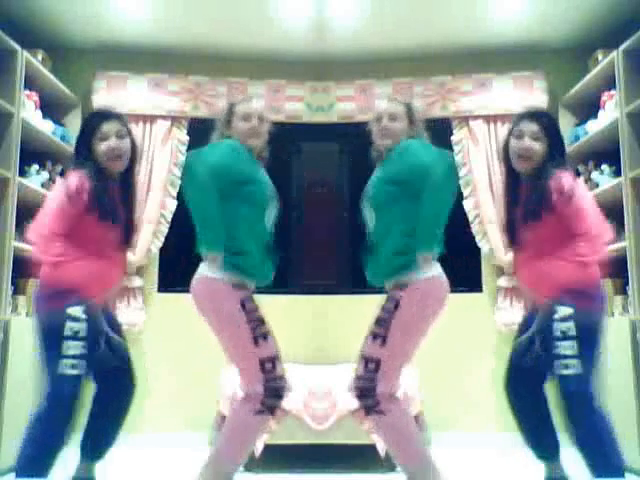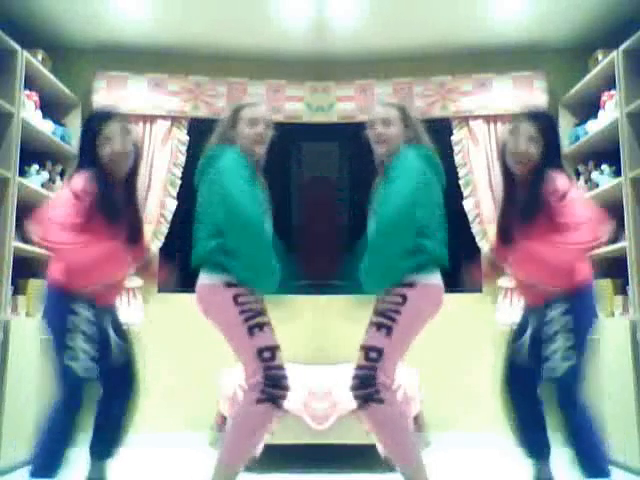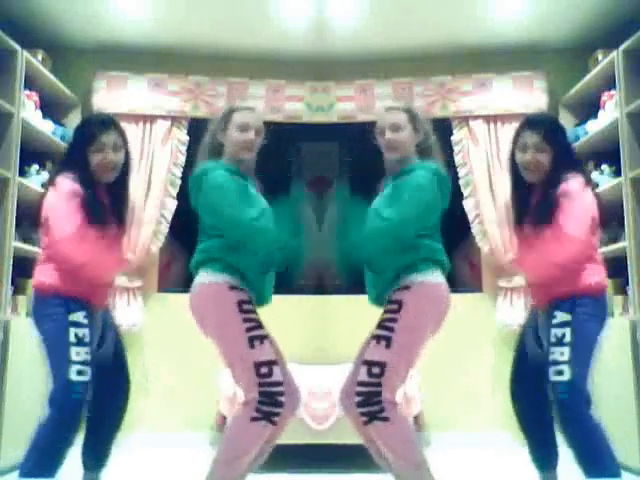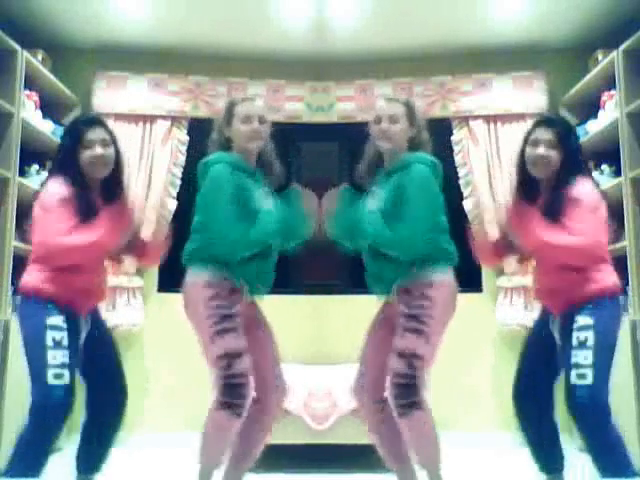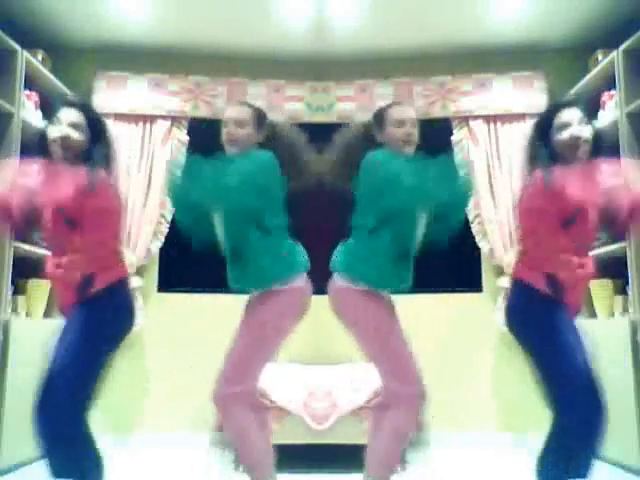
dt=1s
person 1, frame 1
left shoulder: (251, 168)
right shoulder: (229, 154)
right elbow: (199, 166)
left wrist: (262, 263)
right wrist: (213, 242)
left hip: (234, 284)
right hip: (224, 283)
left knee: (261, 387)
right knee: (268, 388)
person 1, frame 2
left shoulder: (248, 173)
right shoulder: (229, 163)
right elbow: (240, 217)
right wrist: (266, 275)
left hip: (241, 288)
right hip: (225, 286)
left knee: (269, 384)
right knee: (269, 382)
person 1, frame 3
left shoulder: (245, 183)
right shoulder: (218, 180)
left elbow: (264, 237)
right elbow: (257, 233)
left hip: (234, 296)
right hip: (221, 291)
left knee: (286, 397)
right knee: (266, 397)
person 1, frame 4
left shoulder: (262, 177)
right shoulder: (221, 175)
left elbow: (276, 238)
right elbow: (231, 240)
left wrist: (301, 217)
right wrist: (288, 216)
left hip: (239, 291)
right hip: (211, 285)
left knee: (272, 389)
right knee: (235, 386)
person 1, frame 5
left shoulder: (261, 164)
right shoulder: (228, 170)
left elbow: (221, 191)
right elbow: (199, 230)
left wrist: (185, 179)
right wrist: (182, 192)
left hip: (282, 289)
right hip: (267, 291)
left knee: (229, 392)
right knee: (242, 390)
person 2, frame 1
left shoulder: (410, 155)
right shoulder: (389, 168)
left elbow: (440, 166)
left wrist: (425, 242)
right wrist: (379, 264)
left hip: (415, 284)
right hip: (406, 284)
left knee: (371, 389)
right knee: (378, 387)
person 2, frame 2
left shoulder: (410, 162)
right shoulder: (391, 172)
left elbow: (400, 215)
left wrist: (374, 275)
left hip: (414, 285)
right hip: (398, 287)
left knee: (370, 382)
right knee: (370, 384)
person 2, frame 3
left shoulder: (420, 180)
right shoulder: (394, 183)
left elbow: (383, 233)
right elbow: (374, 238)
left hip: (418, 291)
right hip: (405, 296)
left knee: (373, 397)
right knee: (354, 397)
person 2, frame 4
left shoulder: (418, 174)
right shoulder: (377, 178)
left elbow: (409, 240)
right elbow: (365, 237)
left wrist: (351, 217)
right wrist: (337, 217)
left hip: (427, 286)
right hip: (400, 290)
left knee: (405, 386)
right knee: (366, 389)
person 2, frame 5
left shoulder: (410, 170)
right shoulder: (378, 164)
left elbow: (441, 228)
right elbow: (419, 192)
left wrist: (456, 191)
right wrist: (454, 177)
left hip: (372, 291)
right hip: (358, 289)
left knee: (398, 391)
right knee: (408, 392)
person 3, frame 1
left shoulder: (120, 190)
right shoulder: (77, 183)
right elbow: (42, 236)
right wrist: (78, 279)
left hip: (95, 303)
right hip: (65, 300)
left knee: (119, 385)
right knee: (63, 394)
person 3, frame 2
left shoulder: (124, 191)
right shoulder: (84, 185)
right elbow: (48, 228)
left wrist: (145, 262)
right wrist: (98, 263)
left hip: (102, 304)
right hip: (72, 299)
left knee: (121, 383)
right knee: (73, 391)
person 3, frame 3
left shoulder: (109, 195)
right shoulder: (68, 189)
right elbow: (69, 247)
right wrist: (126, 263)
left hip: (94, 306)
right hip: (61, 302)
left knee: (114, 391)
right knee: (71, 399)
person 3, frame 4
left shoulder: (111, 200)
right shoulder: (58, 192)
left elbow: (147, 255)
right elbow: (50, 248)
left wrist: (157, 239)
right wrist: (112, 229)
left hip: (84, 311)
right hip: (46, 304)
left knee: (111, 397)
right knee: (54, 400)
person 3, frame 5
left shoulder: (92, 180)
right shoulder: (44, 176)
left hip: (101, 303)
right hip: (84, 305)
left knee: (58, 406)
right knee: (59, 404)
person 4, frame 1
left shoulder: (562, 183)
right shoulder: (519, 190)
left elbow: (596, 236)
left wrist: (560, 279)
left hip: (573, 300)
right hip: (543, 303)
left knee: (576, 394)
right knee: (520, 385)
person 4, frame 2
left shoulder: (555, 185)
right shoulder: (515, 191)
left elbow: (590, 229)
left wrist: (542, 263)
right wrist: (495, 261)
left hip: (567, 299)
right hip: (537, 304)
left knee: (567, 392)
right knee: (519, 384)
person 4, frame 3
left shoulder: (572, 189)
right shoulder: (529, 196)
left elbow: (570, 244)
left wrist: (515, 265)
left hip: (578, 302)
right hip: (545, 306)
left knee: (567, 398)
right knee: (525, 391)
person 4, frame 4
left shoulder: (581, 191)
right shoulder: (528, 200)
left elbow: (589, 248)
right elbow: (493, 256)
left wrist: (527, 229)
right wrist: (480, 234)
left hip: (593, 305)
right hip: (555, 310)
left knee: (586, 401)
right knee: (528, 396)
person 4, frame 5
left shoulder: (595, 176)
right shoulder: (546, 180)
left hip: (557, 305)
right hip: (537, 303)
left knee: (582, 405)
right knee: (581, 405)
